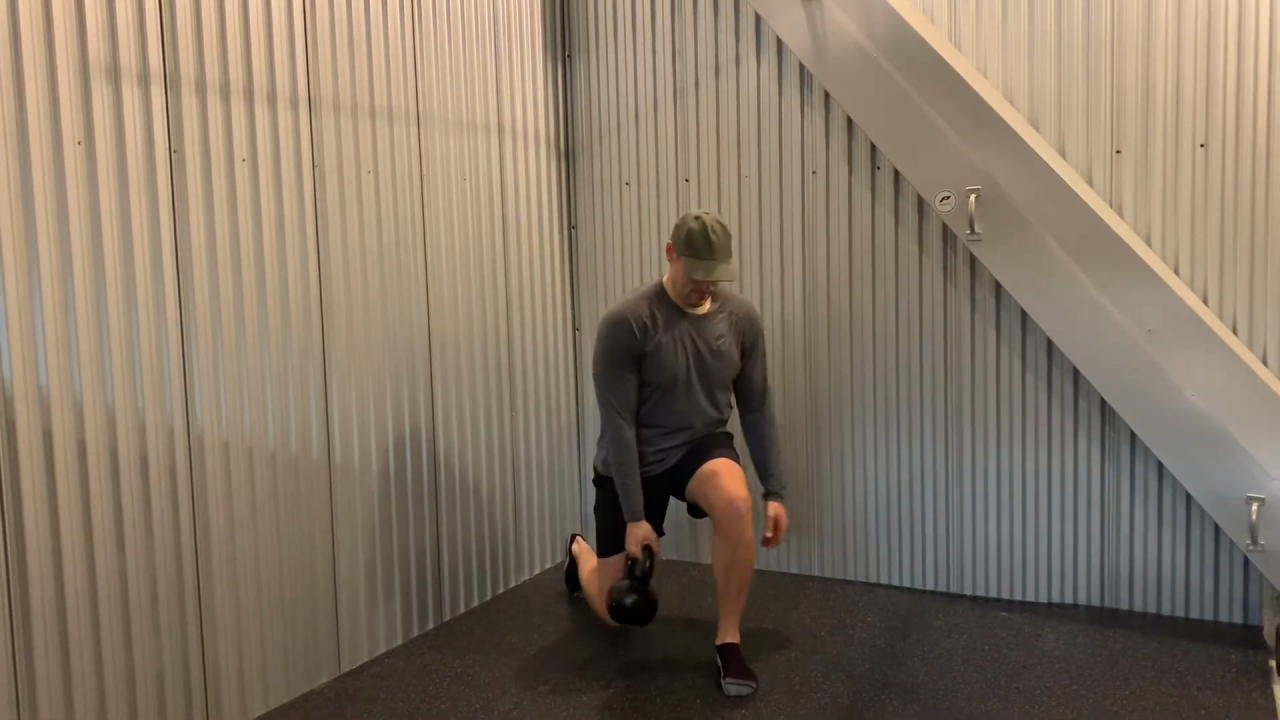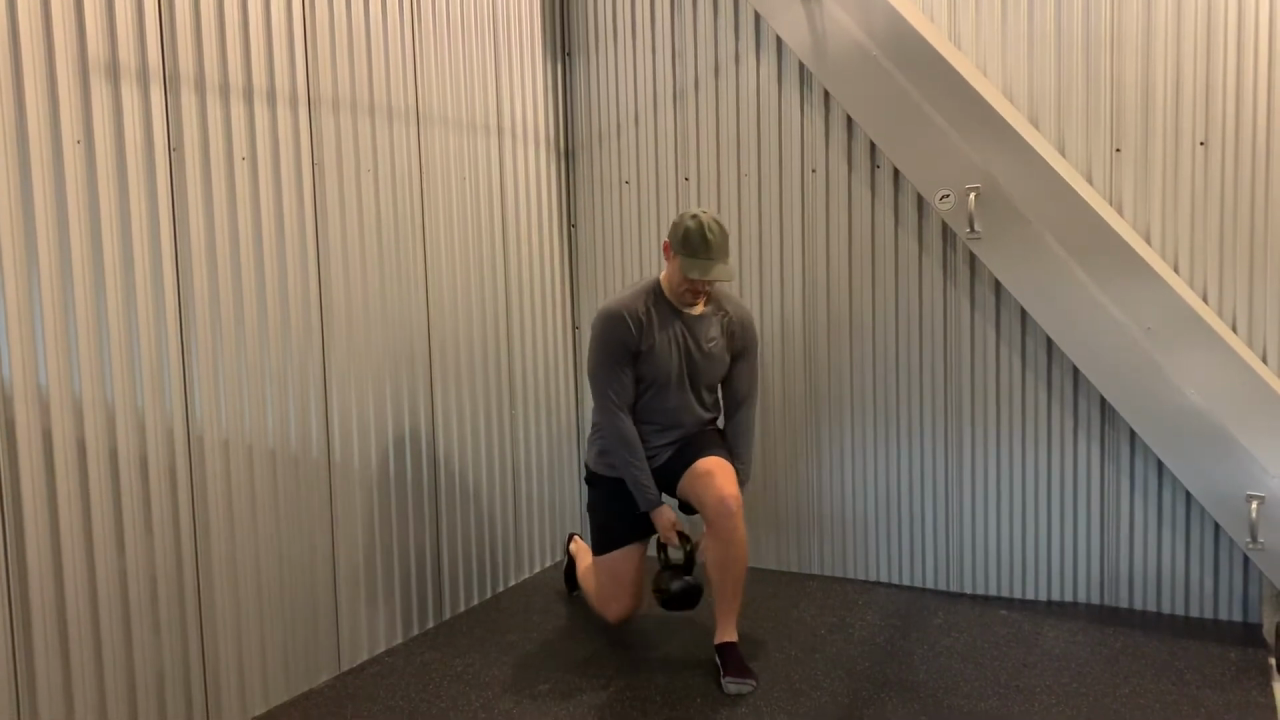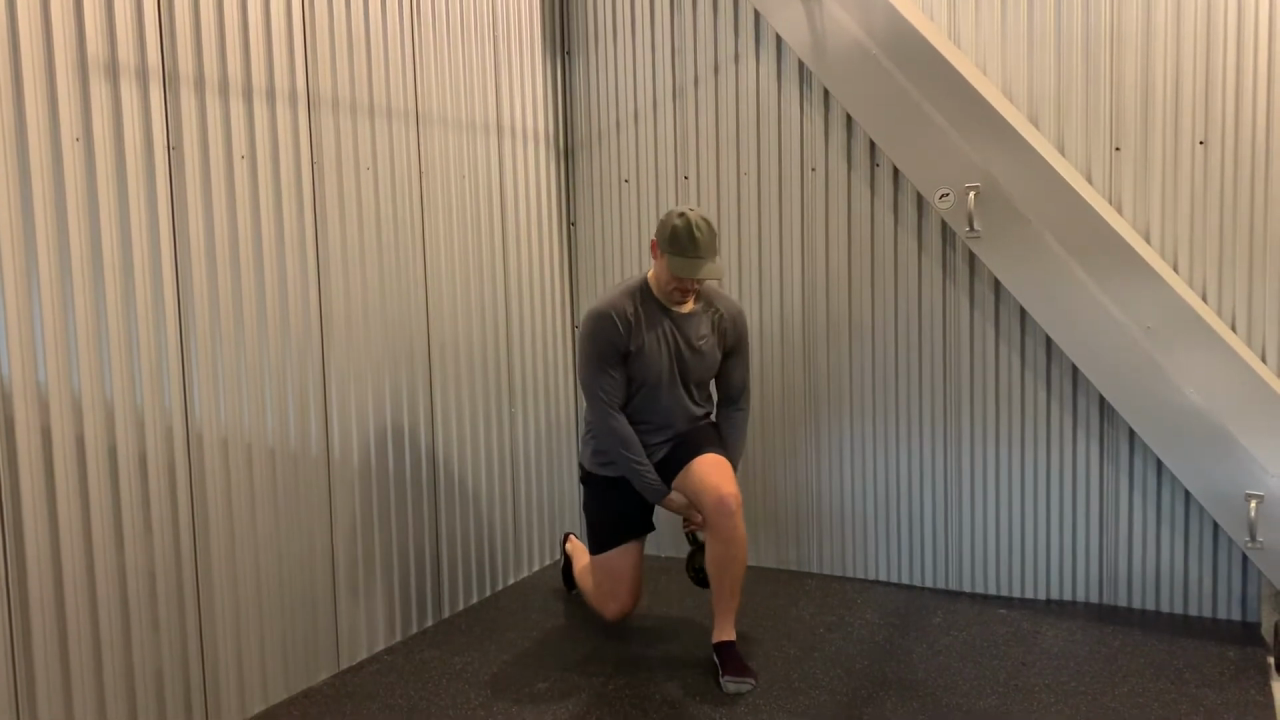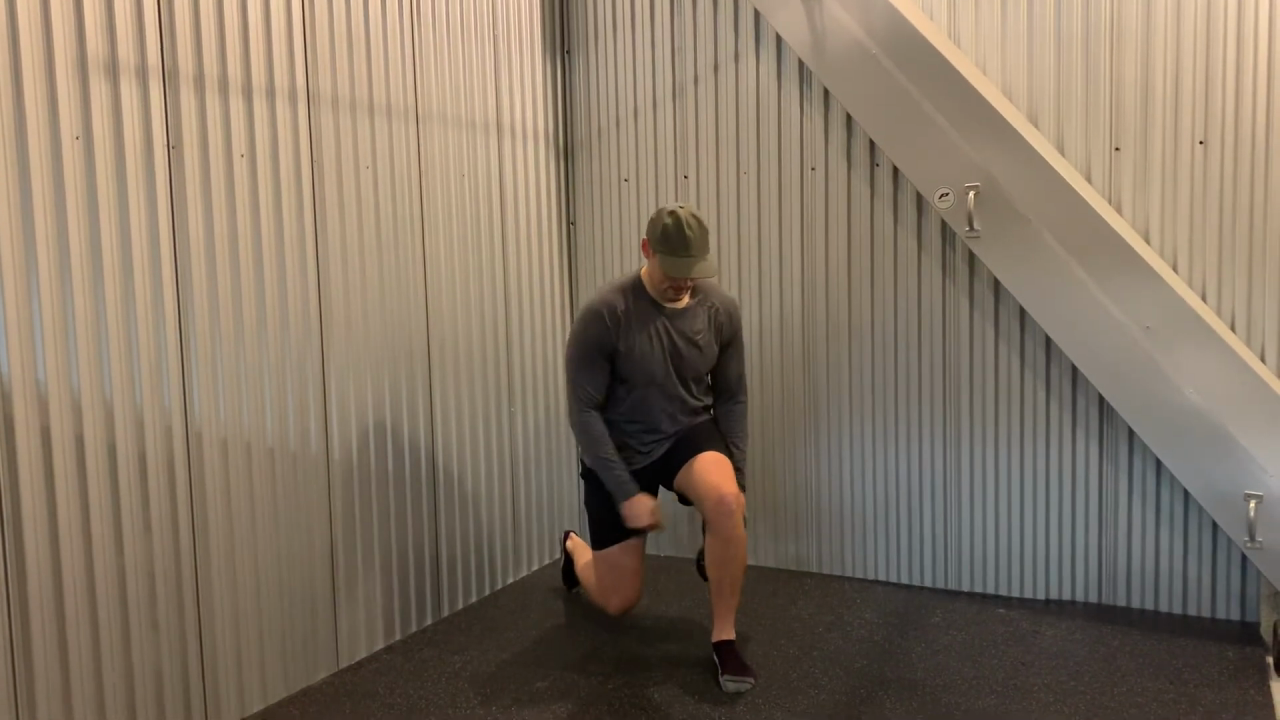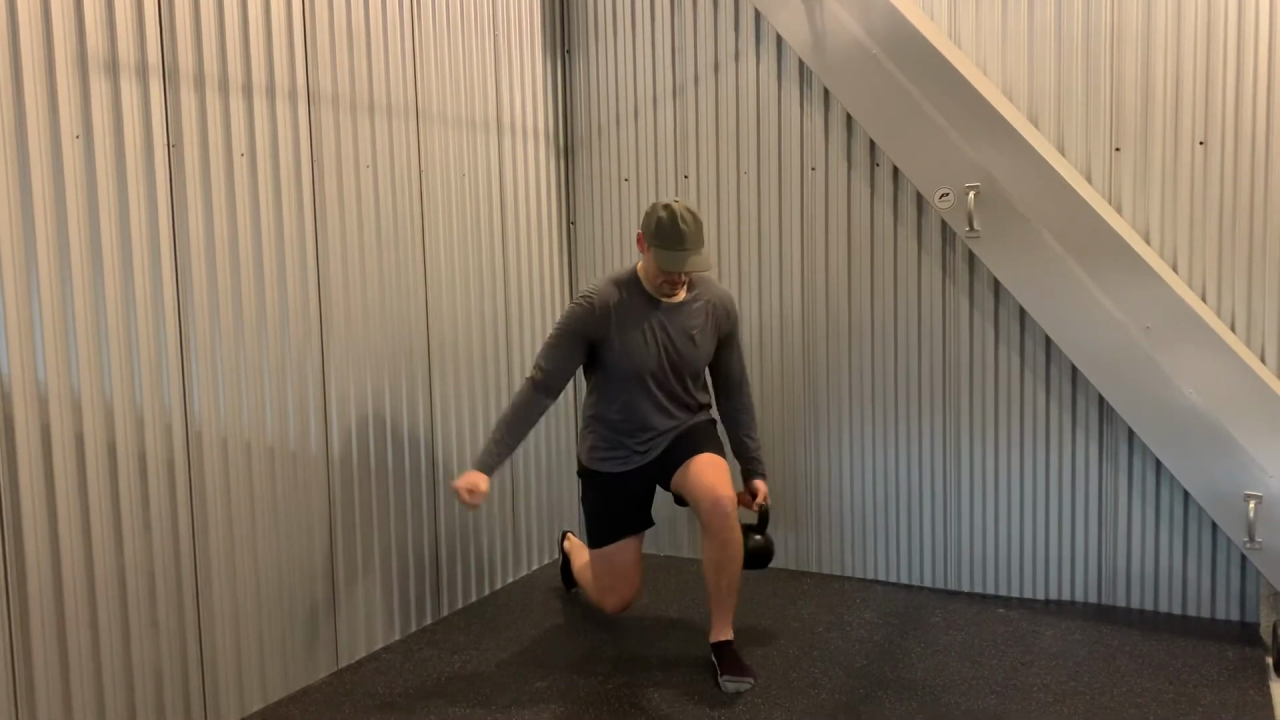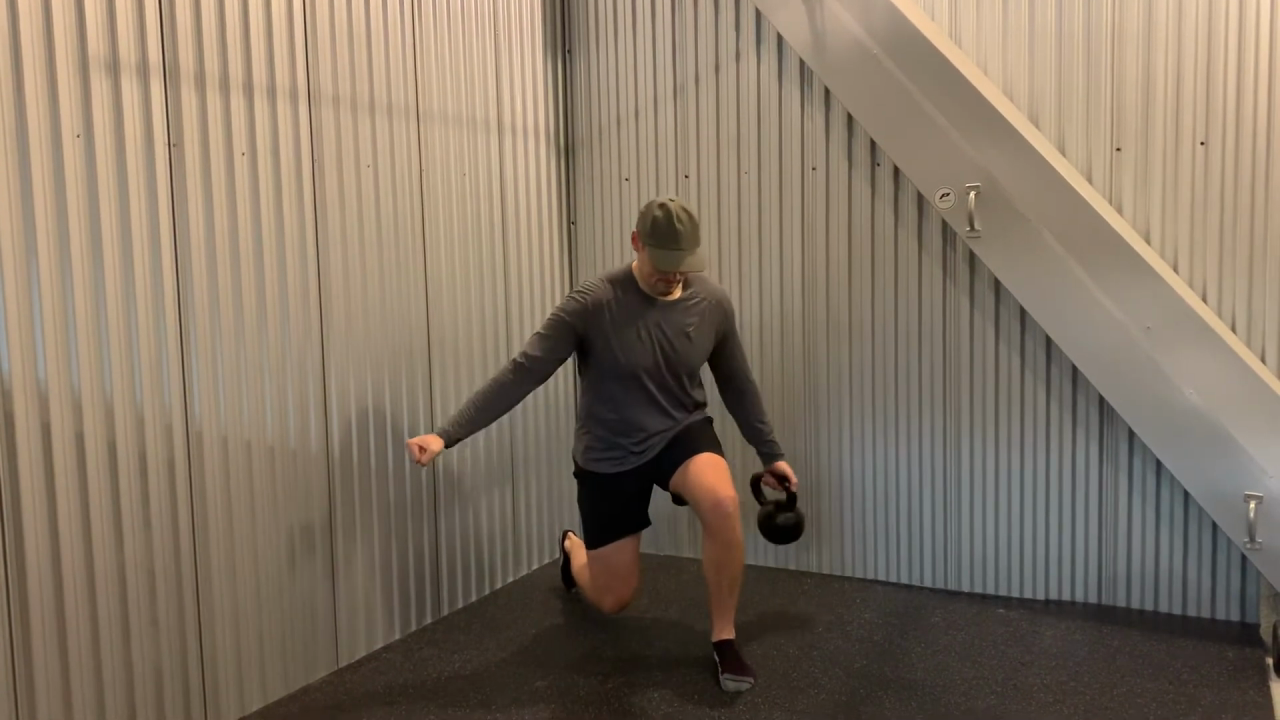
dt=0.3s
person 1, frame 1
left shoulder: (742, 317)
right shoulder: (626, 322)
left elbow: (757, 408)
right elbow: (618, 421)
left wrist: (774, 492)
right wrist: (634, 517)
left hip: (700, 446)
right hip: (632, 464)
left knee: (736, 502)
left ankle: (728, 642)
right ankle: (581, 551)
person 1, frame 2
left shoulder: (735, 319)
right shoulder: (620, 317)
left elbow: (741, 410)
right elbow: (614, 415)
left wrist: (733, 487)
right wrist: (653, 505)
left hip: (692, 441)
right hip: (621, 461)
left knee: (725, 503)
right knee: (617, 609)
left ankle: (727, 640)
right ankle: (579, 551)
person 1, frame 3
left shoulder: (726, 315)
right shoulder: (609, 317)
left elbow: (735, 403)
right elbow: (606, 414)
left wrist: (719, 479)
right wrist: (661, 492)
left hip: (687, 436)
right hip: (617, 459)
left knee: (726, 502)
right knee: (616, 607)
left ankle: (725, 639)
right ankle: (574, 550)
person 1, frame 4
left shoulder: (721, 309)
right shoulder: (603, 314)
left elbow: (731, 397)
right elbow: (584, 411)
left wrist: (736, 477)
right wrist: (626, 493)
left hip: (688, 432)
right hip: (618, 454)
left knee: (726, 502)
right knee: (618, 601)
left ankle: (724, 638)
right ankle: (575, 548)
person 1, frame 5
left shoulder: (716, 304)
right shoulder: (598, 308)
left elbow: (733, 391)
right elbow: (541, 387)
left wrist: (754, 471)
right wrist: (484, 465)
left hip: (685, 432)
right hip: (613, 454)
left knee: (721, 502)
right knee: (615, 599)
left ankle: (722, 639)
right ankle: (572, 547)
person 1, frame 6
left shoulder: (713, 303)
right shoulder: (591, 304)
left elbow: (737, 384)
right elbow: (523, 373)
left wrist: (771, 453)
right wrist: (447, 434)
left hip: (681, 431)
right hip: (608, 455)
left knee: (723, 503)
right knee: (614, 600)
left ankle: (725, 638)
right ankle: (573, 547)
